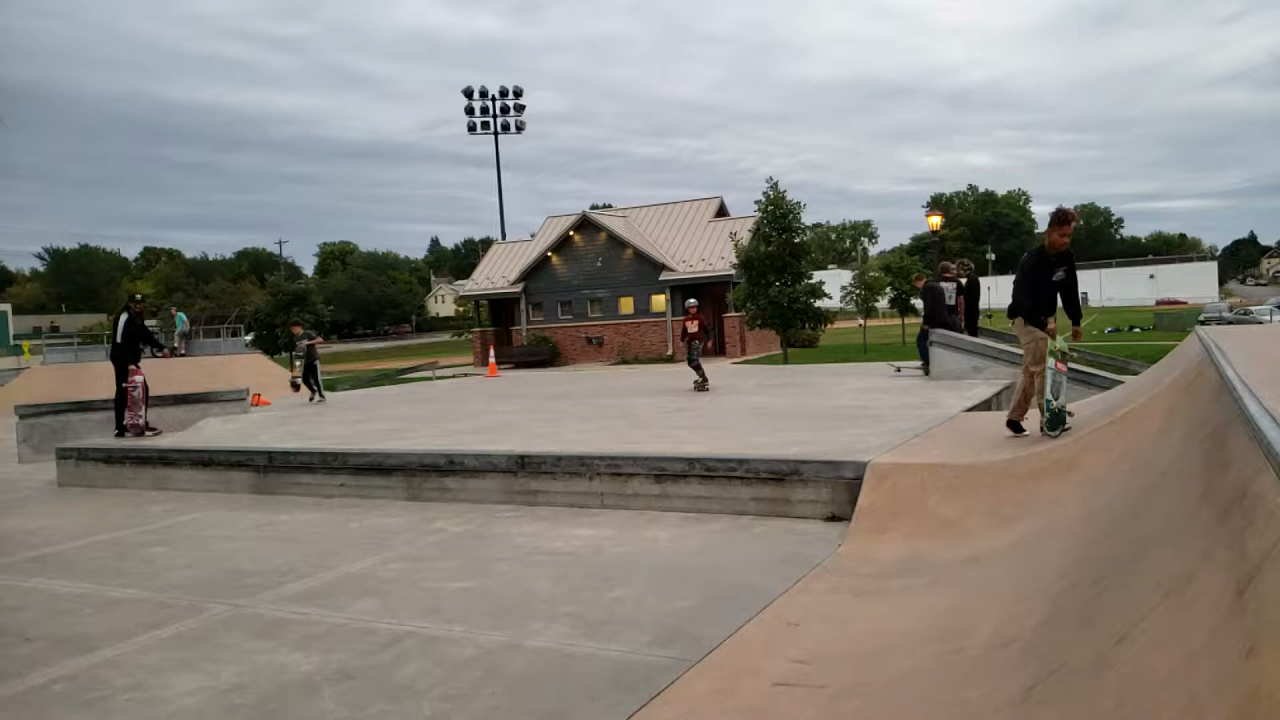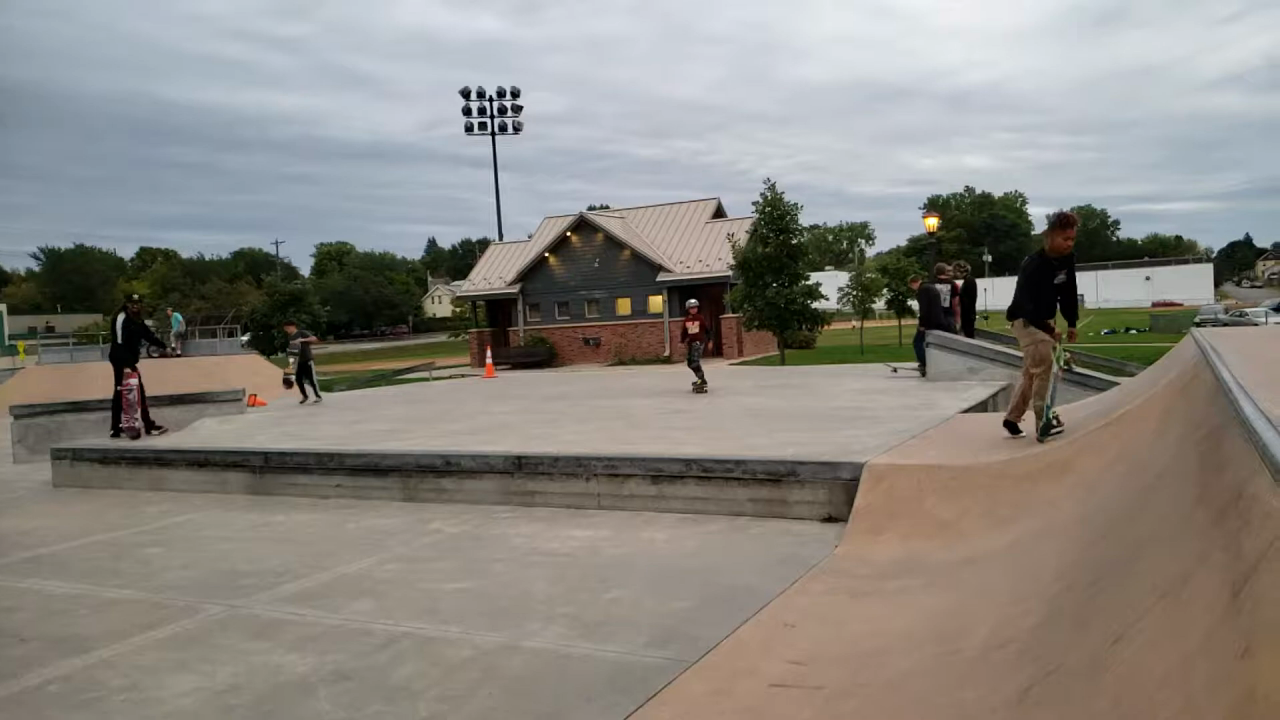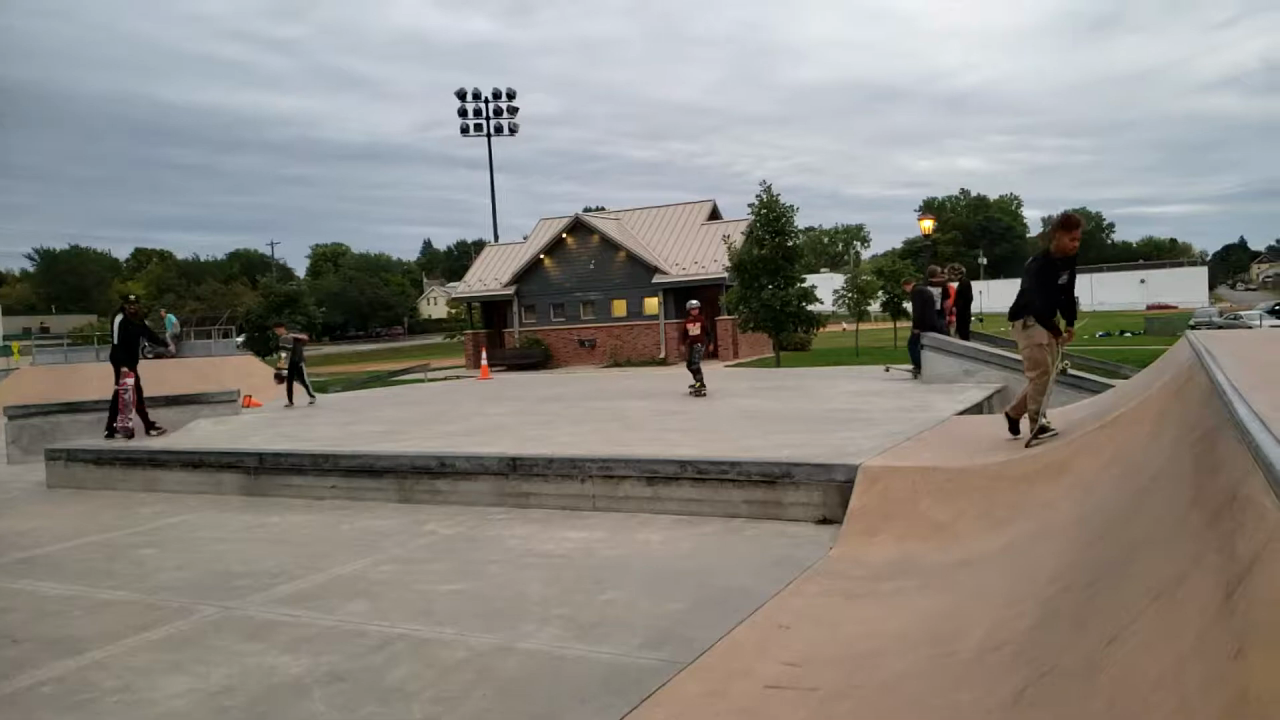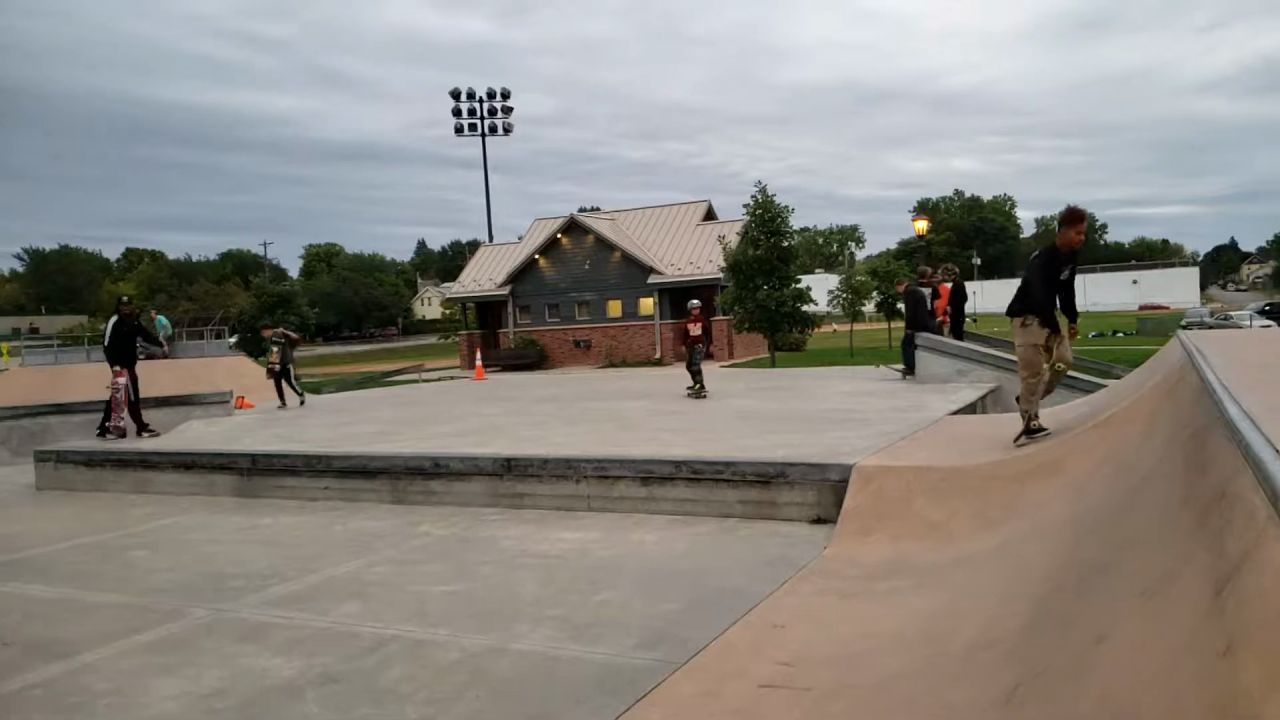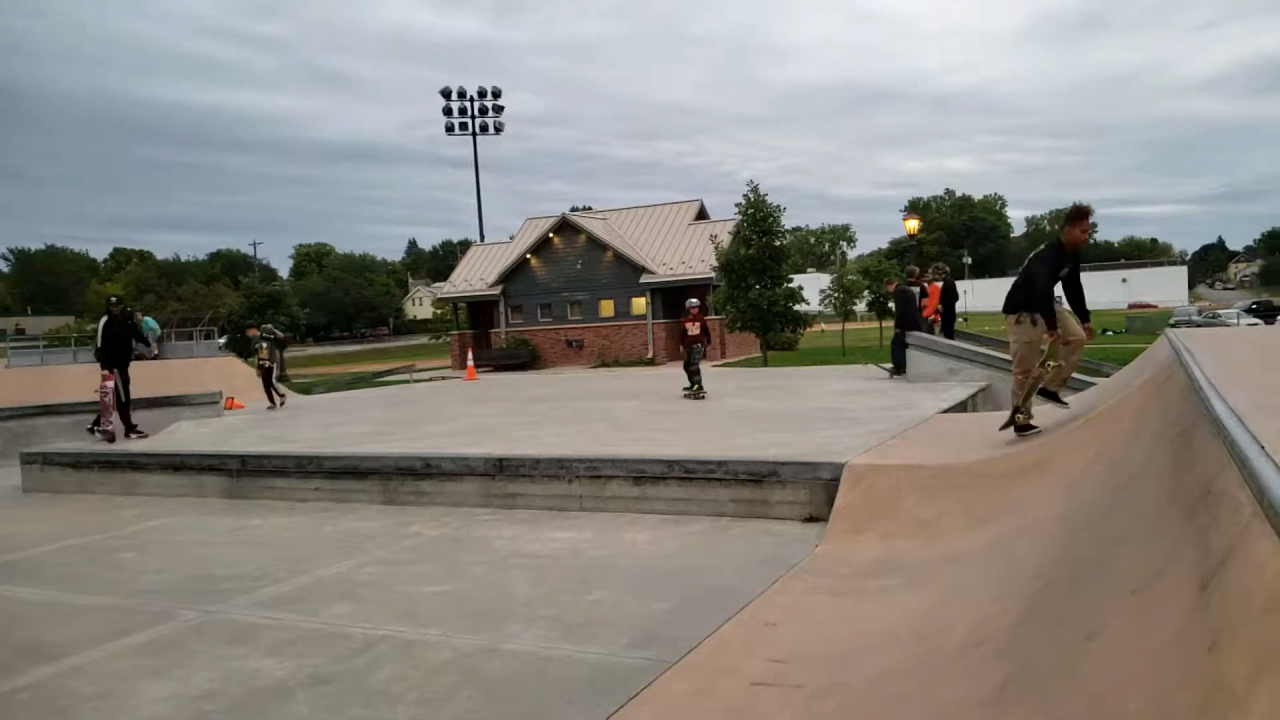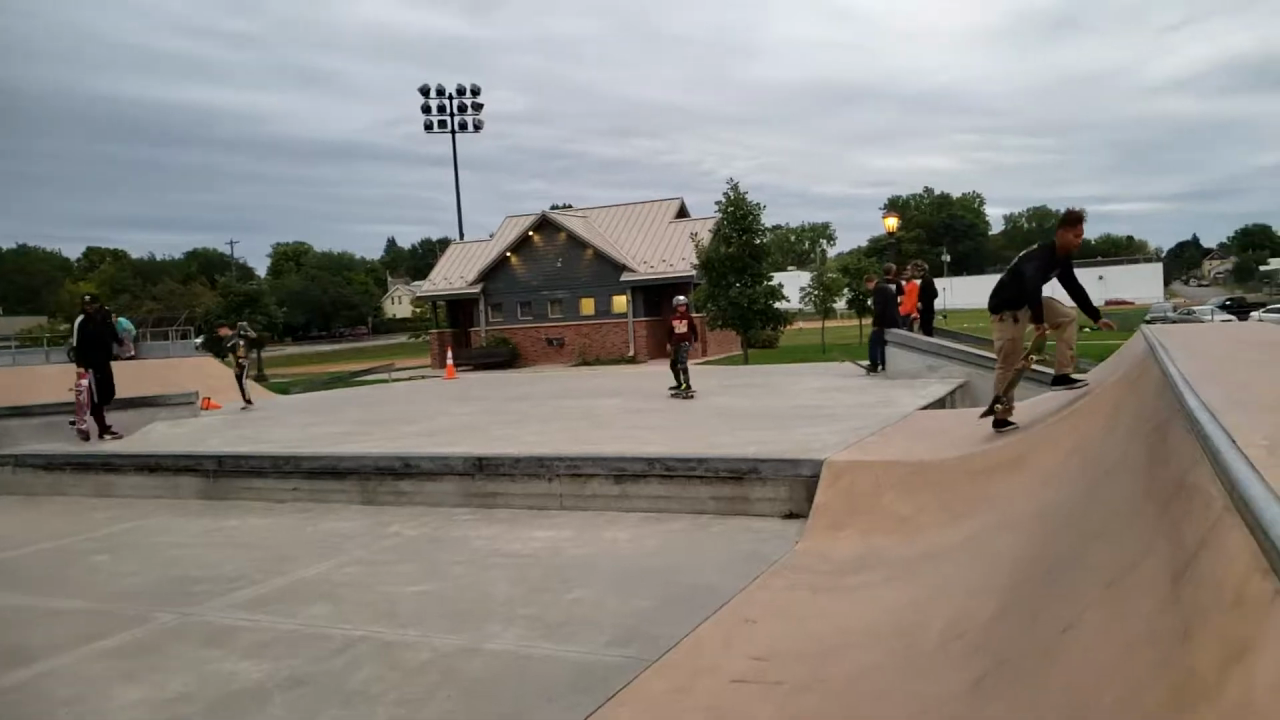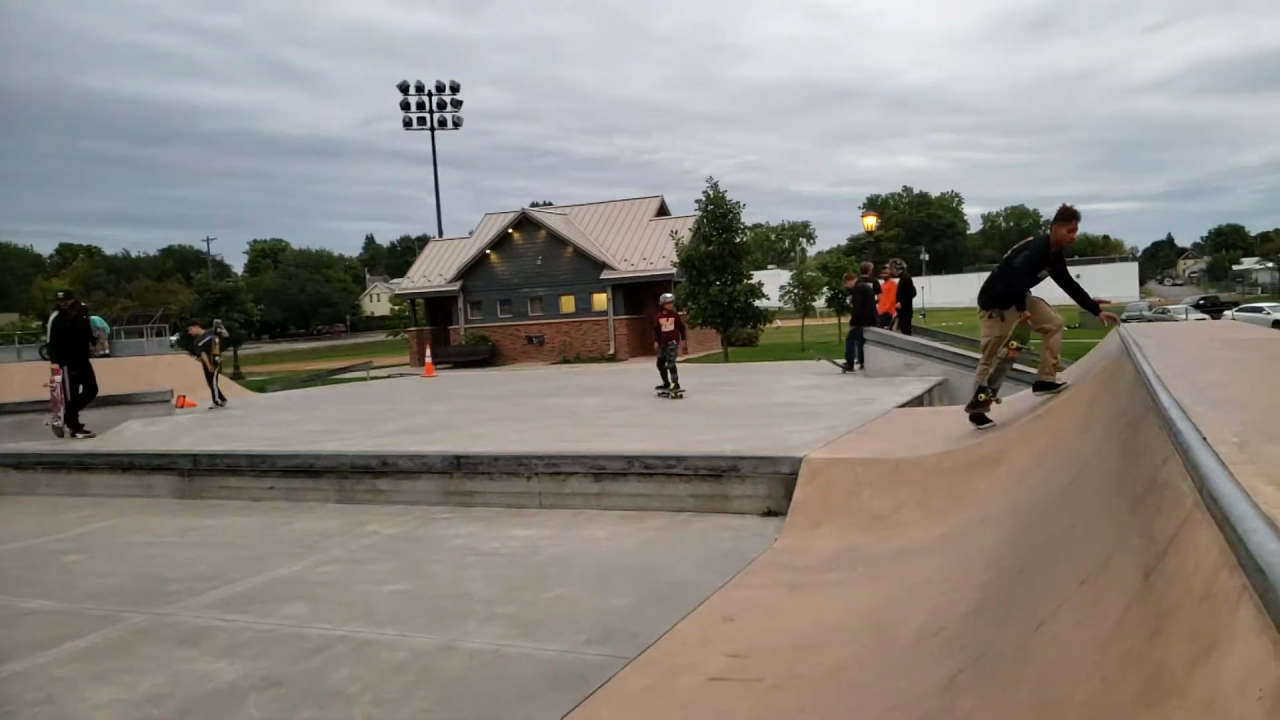
dt=0.1s
person 1, frame 1
left shoulder: (1067, 256)
right shoulder: (1031, 261)
left elbow: (1070, 290)
right elbow: (1019, 298)
left wrist: (1076, 321)
right wrist: (1042, 324)
left hip: (1047, 317)
right hip: (1026, 318)
left knee: (1031, 370)
right knee: (1042, 364)
left ankle: (1014, 418)
person 1, frame 2
left shoulder: (1068, 259)
right shoulder: (1033, 265)
left elbow: (1069, 292)
right elbow: (1023, 302)
left wrist: (1072, 323)
right wrist: (1049, 329)
left hip: (1047, 320)
right hip: (1026, 321)
left knee: (1031, 372)
right knee: (1043, 365)
left ankle: (1012, 418)
right ankle: (1043, 419)
person 1, frame 3
left shoulder: (1069, 260)
right shoulder: (1037, 266)
left elbow: (1067, 292)
right elbow: (1032, 303)
left wrist: (1069, 322)
right wrist: (1054, 331)
left hip: (1047, 319)
right hip: (1027, 319)
left knee: (1042, 371)
right knee: (1040, 369)
left ankle: (1014, 413)
right ankle: (1036, 422)
person 1, frame 4
left shoulder: (1071, 254)
right shoulder: (1042, 260)
left elbow: (1066, 289)
right elbow: (1038, 297)
left wrist: (1072, 319)
right wrist: (1055, 329)
left hip: (1046, 316)
right hip: (1026, 316)
left knee: (1063, 361)
right knee: (1033, 371)
left ankle: (1026, 400)
right ankle: (1031, 422)
person 1, frame 5
left shoulder: (1071, 253)
right shoulder: (1048, 255)
left elbow: (1072, 287)
right elbow: (1043, 289)
left wrist: (1085, 319)
right wrist: (1052, 328)
left hip: (1043, 305)
right hip: (1022, 310)
left knee: (1077, 338)
right knee: (1026, 366)
left ankle: (1051, 388)
right ankle: (1021, 420)
person 1, frame 6
left shoulder: (1063, 257)
right shoulder: (1041, 256)
left elbow: (1074, 288)
right elbow: (1029, 284)
left wrist: (1096, 317)
right wrist: (1037, 320)
left hip: (1028, 303)
right hip: (1006, 307)
left knee: (1068, 317)
right knee: (1008, 363)
left ankle: (1063, 375)
right ankle: (1001, 416)
person 1, frame 7
left shoulder: (1055, 256)
right shoulder: (1034, 250)
left elbow: (1071, 286)
right elbow: (1016, 273)
left wrist: (1097, 309)
right wrist: (1022, 309)
left hip: (1017, 300)
right hip: (994, 301)
left knee: (1053, 324)
right knee: (992, 357)
left ankle: (1045, 381)
right ankle: (977, 411)
